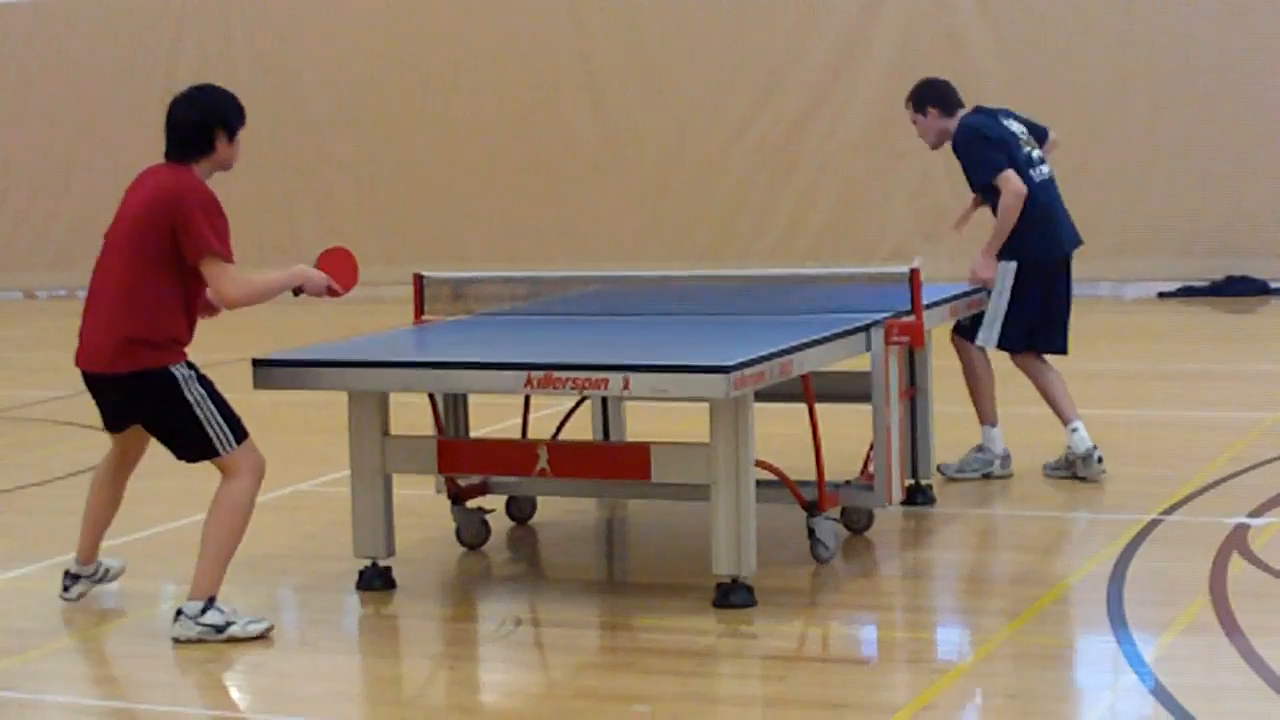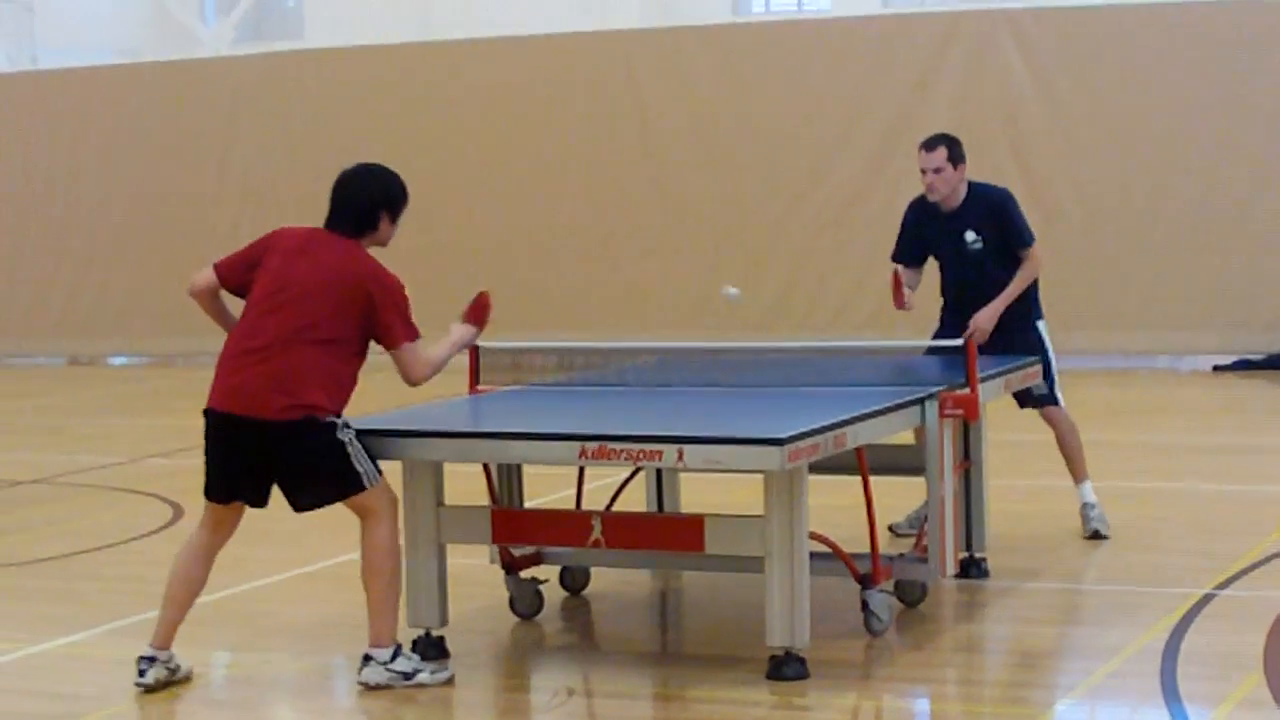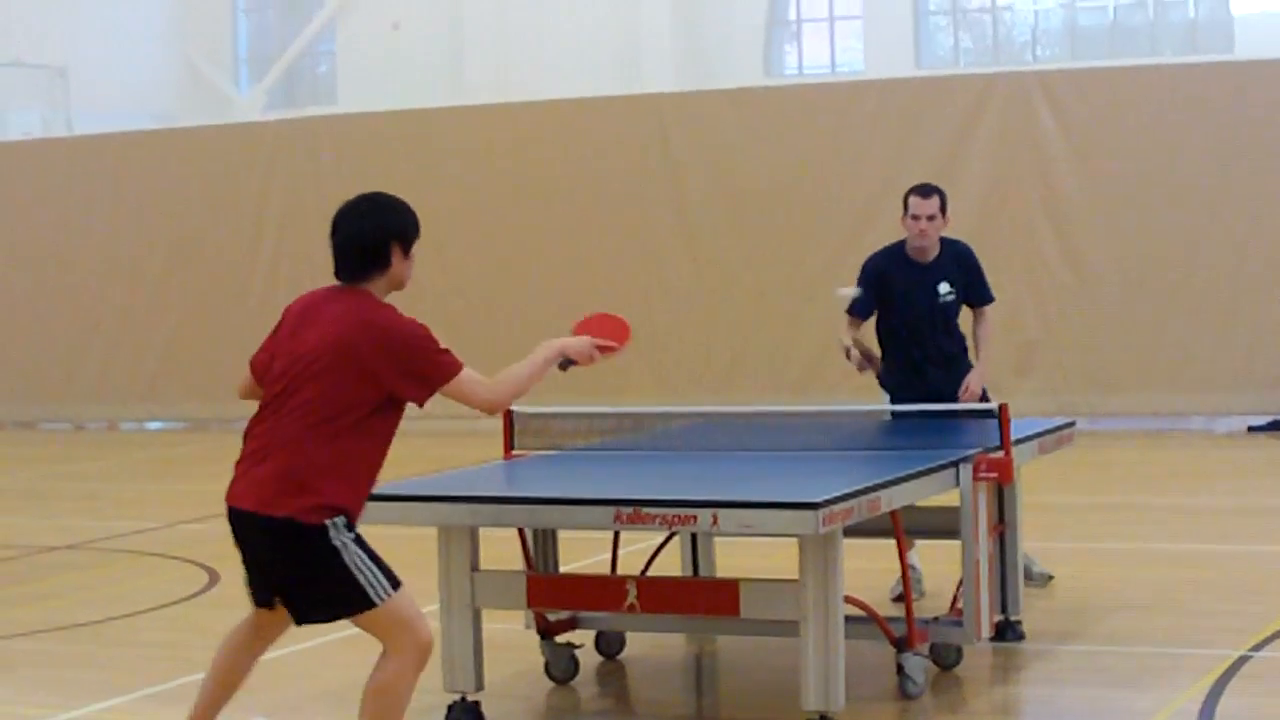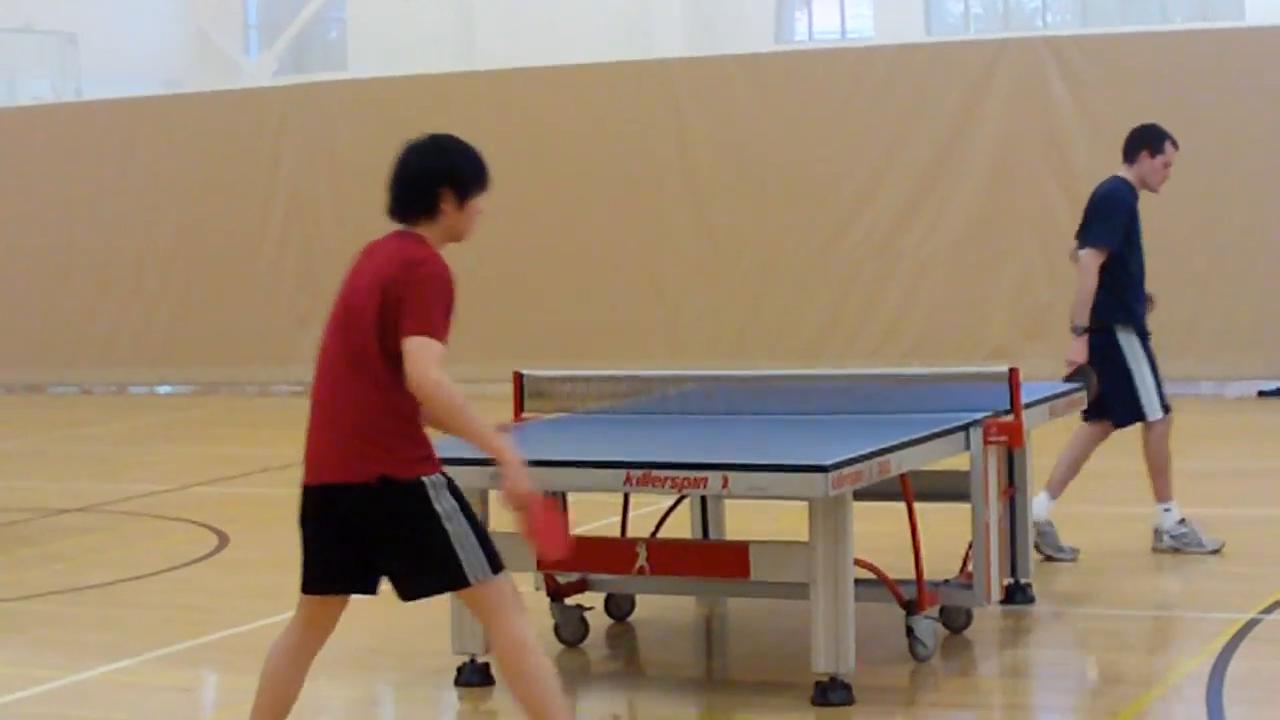
dt=1s
person 1, frame 1
left shoulder: (147, 182)
right shoulder: (193, 197)
right elbow: (232, 291)
left wrist: (186, 291)
right wrist: (298, 275)
left hip: (99, 353)
right hip: (149, 358)
left knee: (128, 443)
right knee: (244, 465)
left ankle: (82, 569)
right ankle: (199, 609)
person 1, frame 2
left shoulder: (281, 242)
right shoulder: (378, 281)
left elbow: (201, 287)
right elbow: (416, 372)
right wrist: (459, 337)
left hip: (229, 405)
right hip: (298, 414)
left knee: (215, 528)
right knee: (380, 509)
left ankle: (155, 658)
right ankle: (383, 655)
person 1, frame 3
left shoulder: (303, 309)
right shoulder: (391, 333)
left elbow: (250, 386)
right elbow: (489, 397)
right wrist: (555, 348)
left hip: (248, 501)
right hip: (304, 516)
left knee: (266, 622)
right knee: (411, 639)
person 1, frame 4
left shoulder: (374, 257)
right shoulder: (424, 268)
right elbow: (425, 379)
left wrist: (470, 430)
right wrist: (503, 452)
left hip: (327, 469)
right hip: (393, 471)
left knee: (312, 619)
right knee: (501, 603)
person 2, frame 1
left shoulder: (968, 136)
right shoulder: (998, 118)
left elbow: (1016, 191)
right elbow: (1048, 140)
left wrist: (989, 255)
left hip: (1028, 248)
right hip: (1056, 243)
left knee: (968, 339)
right knee: (1025, 352)
left ankle: (993, 450)
right ankle: (1081, 447)
person 2, frame 2
left shoulder: (996, 202)
right shoulder: (919, 213)
left elbow: (1032, 259)
right elbow: (911, 267)
left wrist: (994, 309)
right wrist: (906, 289)
left hip: (1014, 318)
right hip: (959, 321)
left knee: (1051, 410)
left ankle: (1088, 501)
person 2, frame 3
left shoulder: (961, 257)
right shoulder: (880, 266)
left elbow: (982, 314)
right elbow: (853, 326)
left wrist: (978, 370)
right wrist: (855, 350)
left hip: (958, 381)
right hip: (905, 387)
right ankle: (911, 566)
person 2, frame 4
left shoulder: (1114, 195)
right shoulder: (1116, 198)
left elbow: (1089, 261)
right elbow: (1087, 265)
left wrist: (1137, 294)
right wrist: (1079, 333)
left hip: (1109, 325)
right hip: (1116, 327)
left knee: (1099, 424)
right knee: (1157, 418)
left ankle: (1040, 513)
right ankle: (1168, 523)
